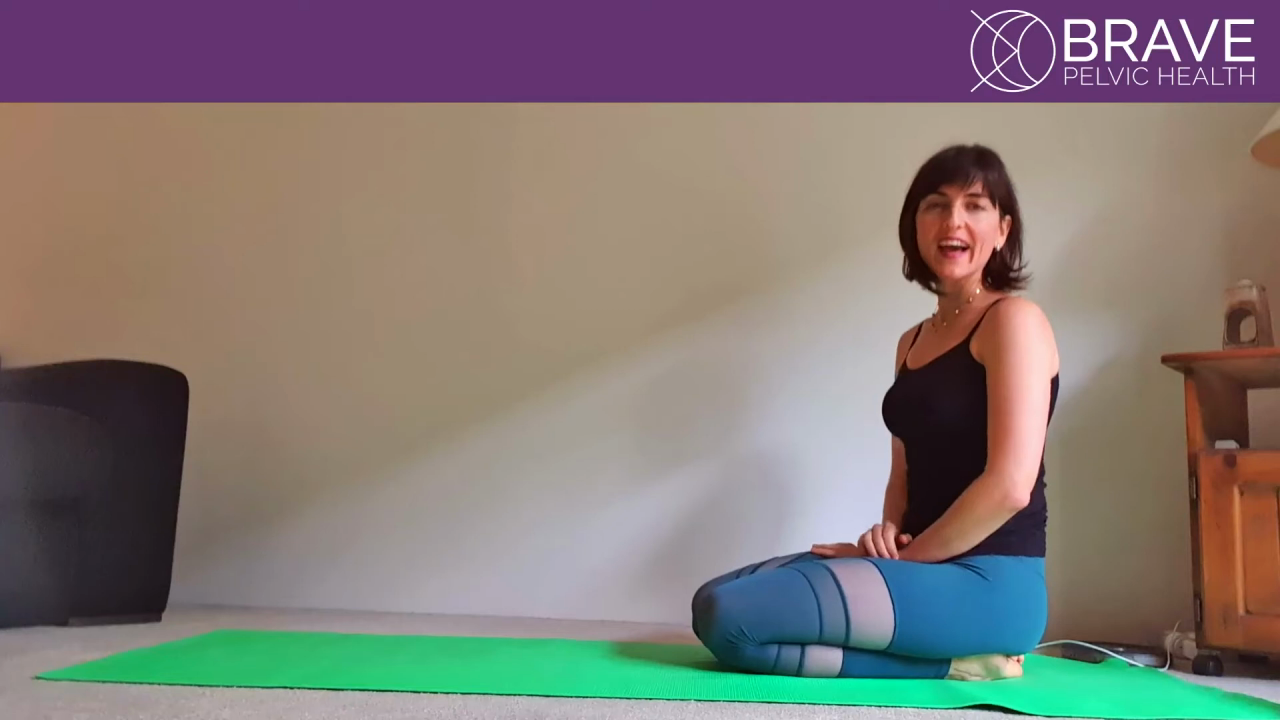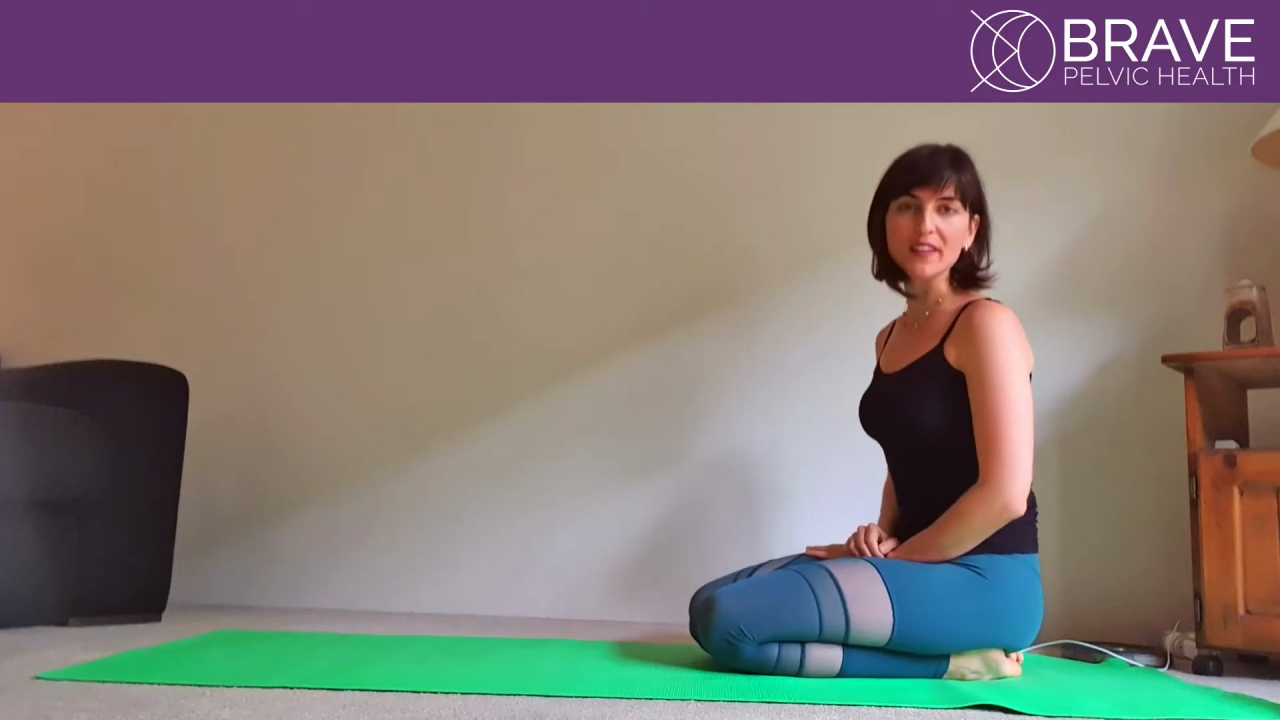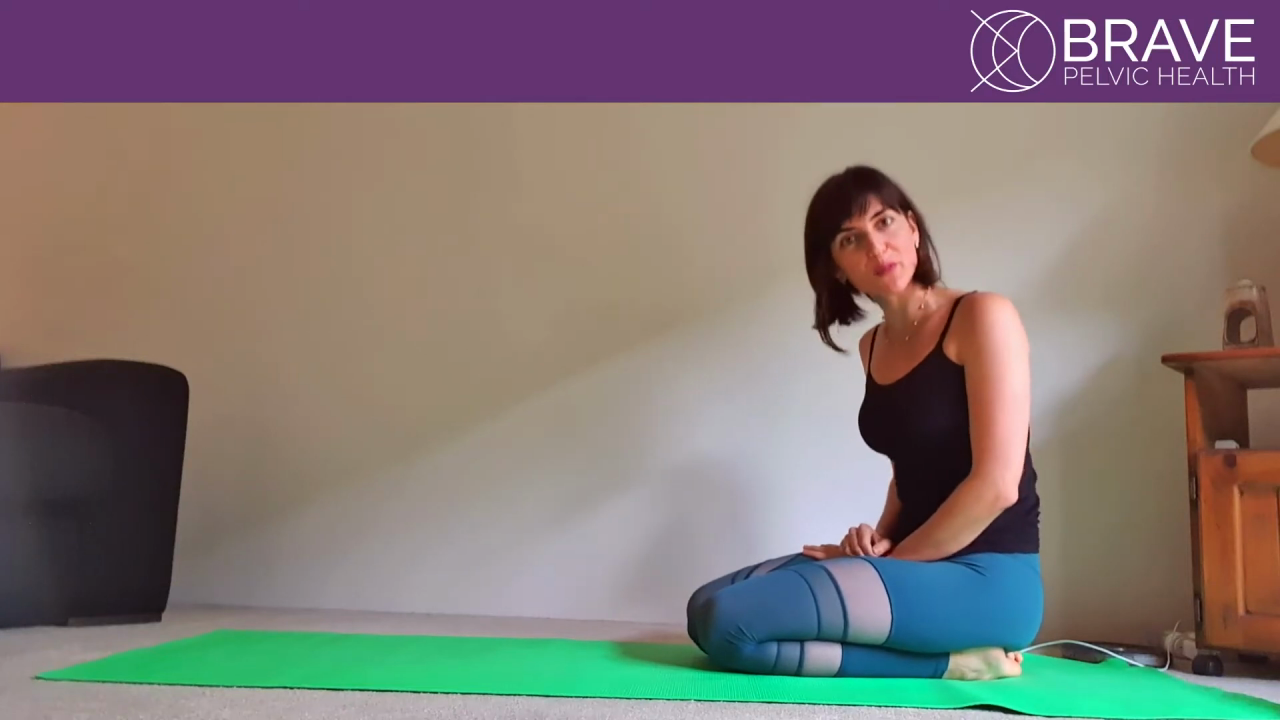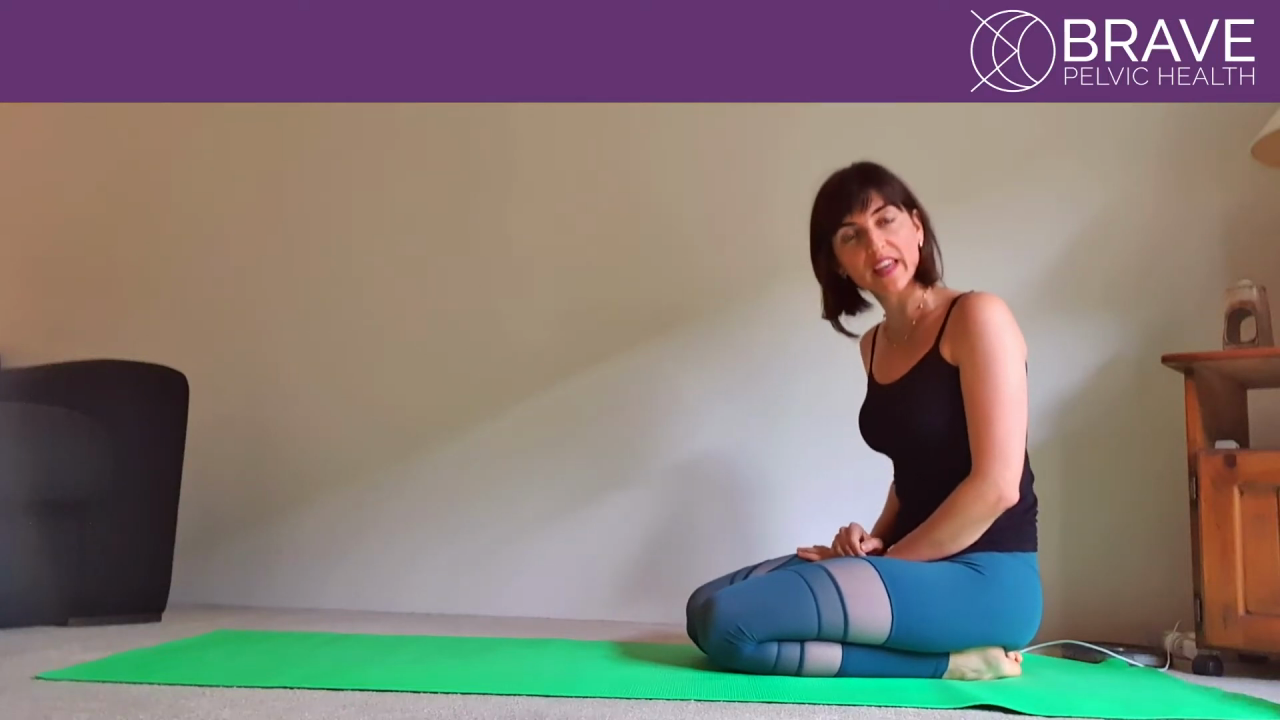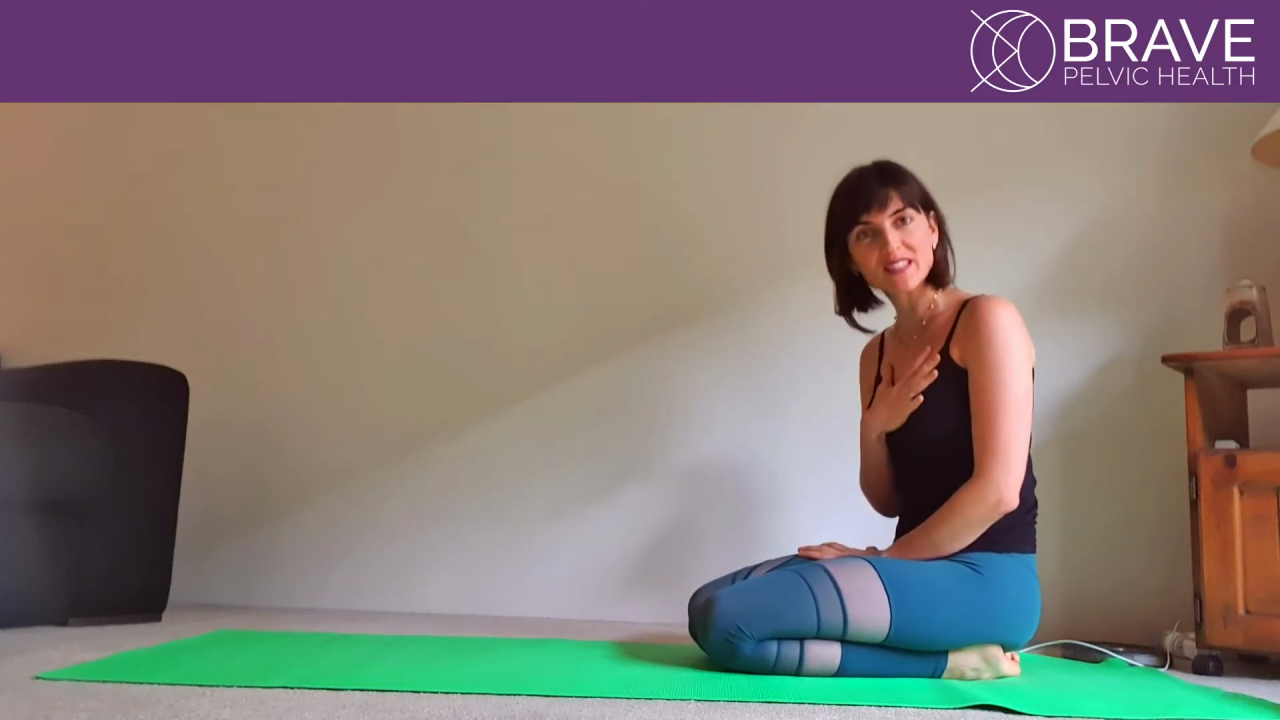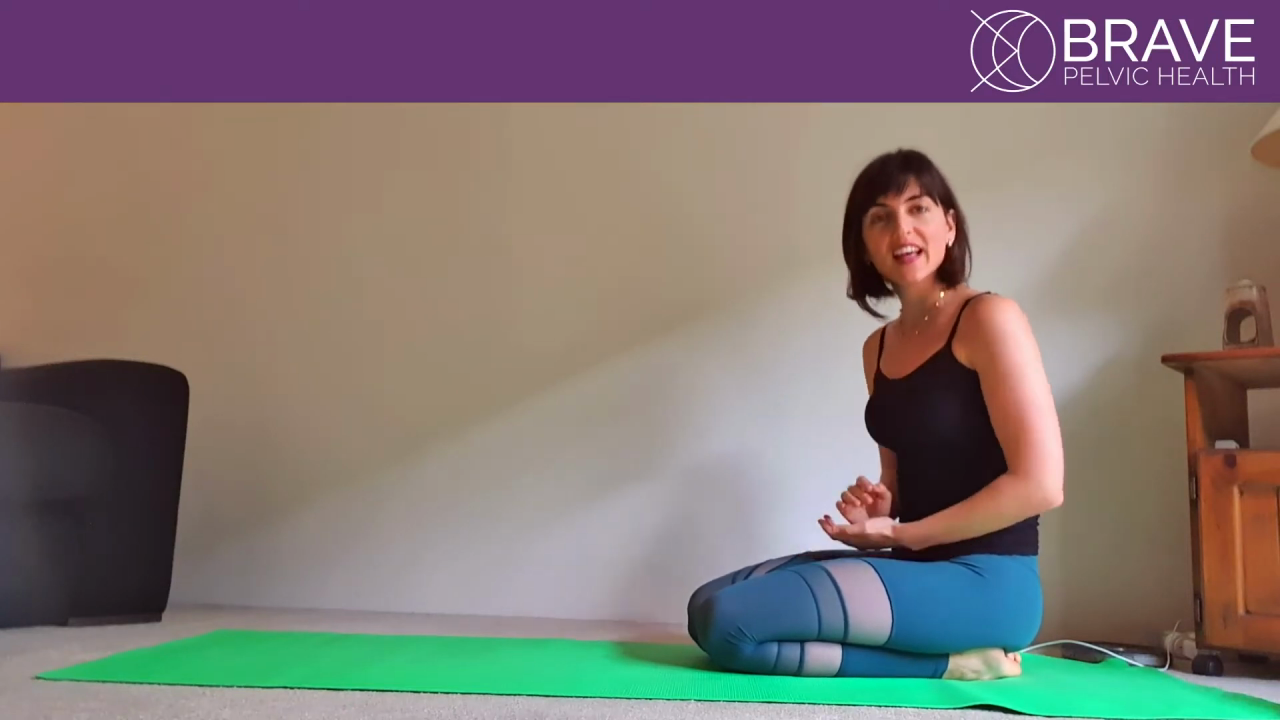
dt=0.7s
person 1, frame 1
left shoulder: (1015, 320)
right shoulder: (912, 342)
left elbow: (1009, 485)
left wrist: (905, 558)
right wrist: (888, 536)
left hip: (988, 586)
right hip: (930, 568)
left knee: (732, 619)
right knee: (715, 603)
left ankle: (957, 659)
person 1, frame 2
left shoulder: (986, 324)
right shoulder: (891, 337)
left elbow: (1005, 494)
left wrist: (895, 558)
right wrist: (883, 538)
left hip: (984, 582)
right hip: (922, 567)
left knee: (731, 623)
right knee: (711, 609)
left ankle: (959, 657)
person 1, frame 3
left shoulder: (983, 317)
right shoulder: (873, 347)
left elbow: (996, 485)
left wrist: (894, 560)
right wrist: (881, 540)
left hip: (985, 581)
right hip: (922, 564)
left knee: (730, 622)
right knee: (708, 610)
left ankle: (951, 660)
person 1, frame 4
left shoulder: (977, 316)
right shoulder: (874, 345)
left elbow: (997, 485)
left wrist: (890, 559)
right wrist: (875, 541)
left hip: (984, 580)
right hip: (920, 567)
left knee: (730, 623)
right knee: (708, 608)
left ankle: (953, 658)
person 1, frame 5
left shoulder: (987, 319)
right shoulder: (877, 353)
left elbow: (998, 489)
left wrist: (885, 559)
right wrist: (874, 429)
left hip: (984, 582)
right hip: (920, 570)
left knee: (731, 622)
right knee: (707, 608)
left ankle: (955, 656)
person 1, frame 6
left shoulder: (989, 318)
right shoulder: (879, 345)
left elbow: (1040, 484)
left wrist: (906, 536)
right wrist: (876, 509)
left hip: (985, 583)
right hip: (915, 569)
left knee: (730, 624)
right knee: (709, 608)
left ankle: (951, 656)
